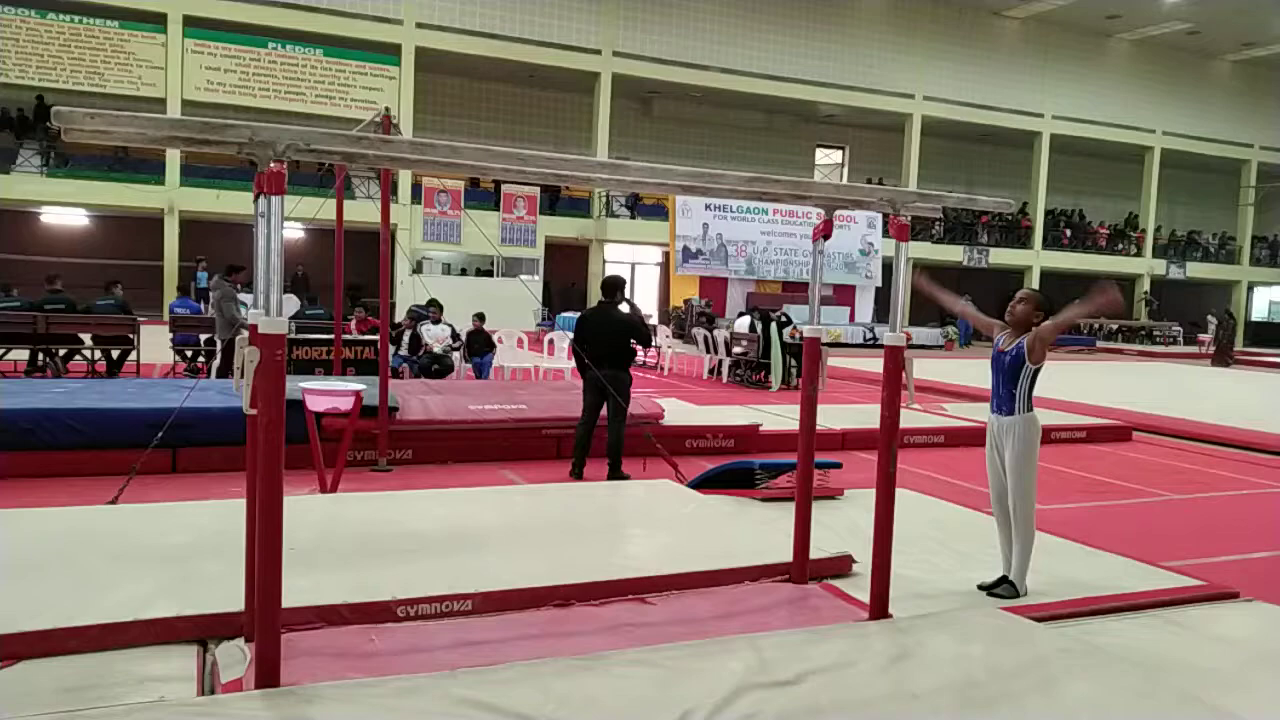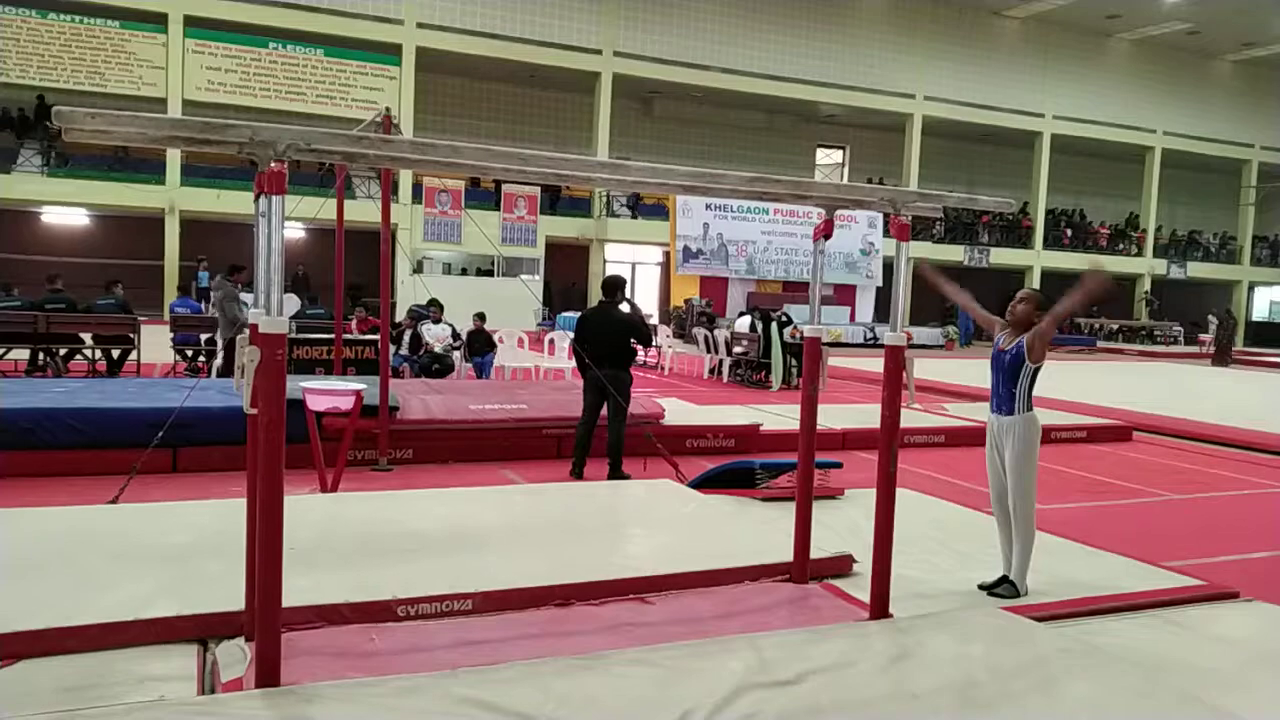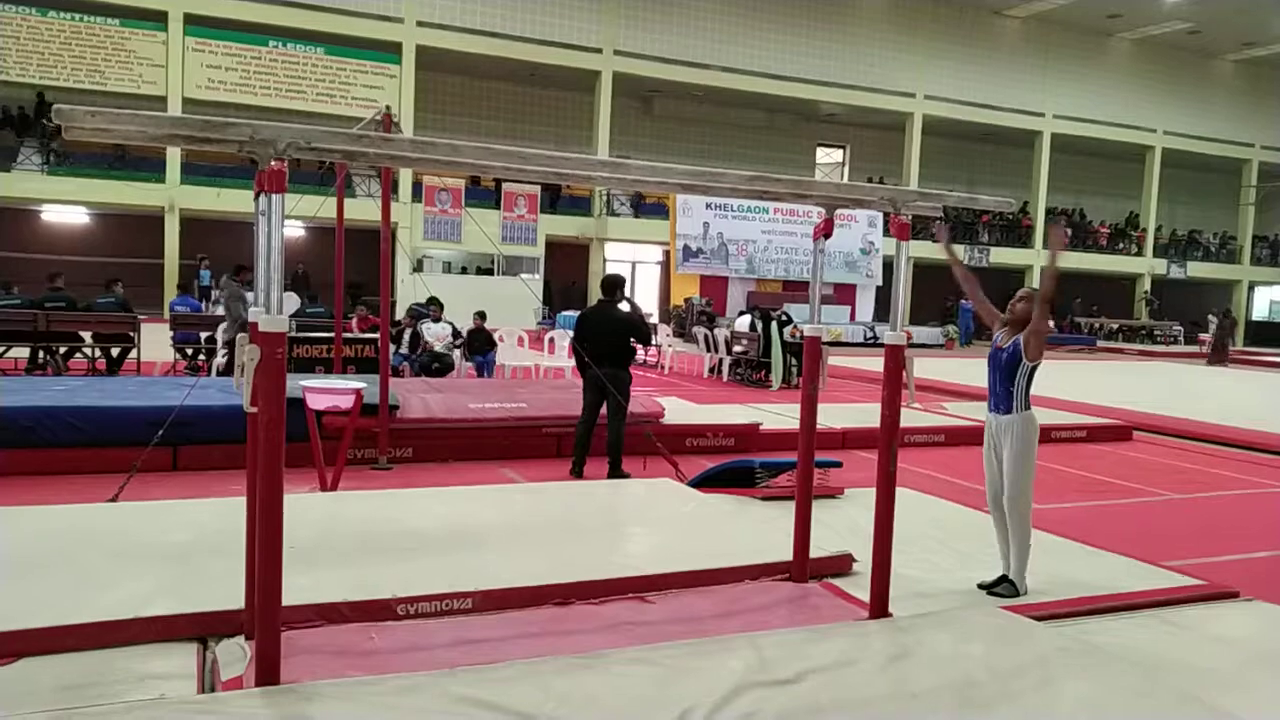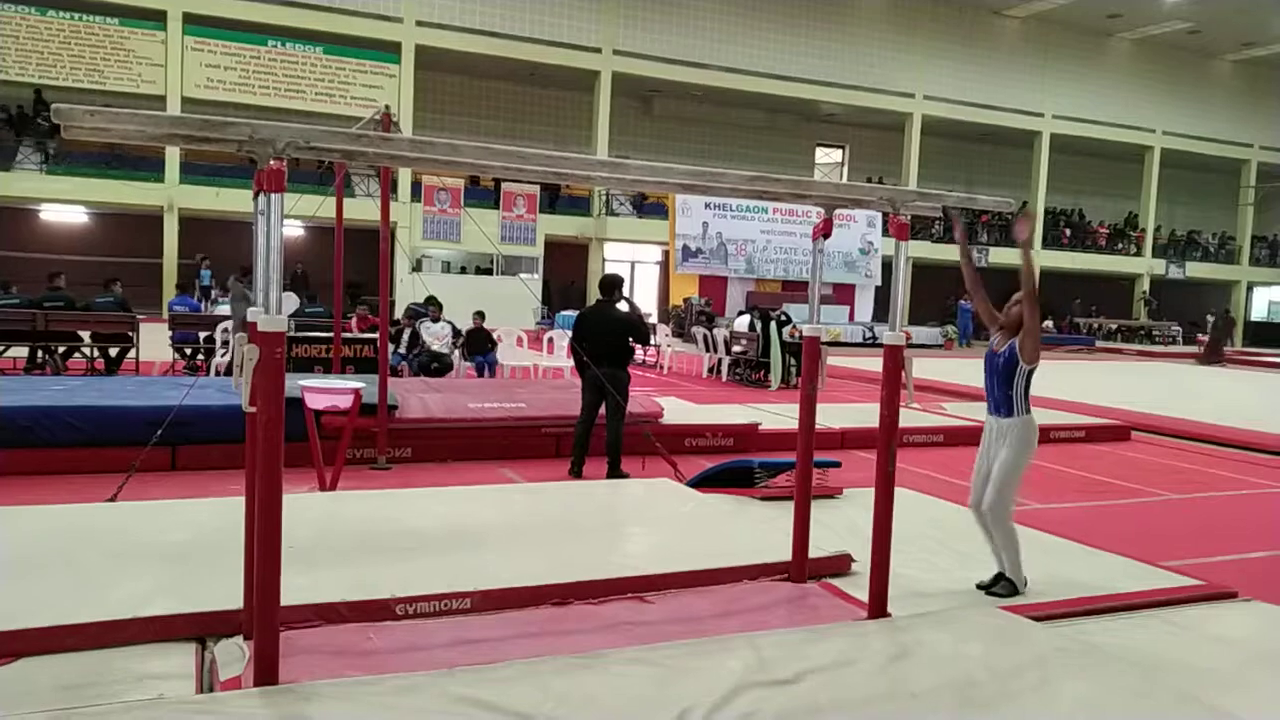
dt=0.1s
person 1, frame 1
left shoulder: (1036, 340)
right shoulder: (999, 333)
left elbow: (1063, 320)
right elbow: (964, 309)
left wrist: (1097, 304)
right wrist: (927, 286)
left hip: (1019, 427)
right hip: (995, 425)
left knee: (1019, 505)
right knee: (999, 504)
left ankle: (1018, 580)
right ankle: (1008, 573)
person 1, frame 2
left shoulder: (1035, 340)
right shoulder: (1000, 331)
left elbow: (1058, 314)
right elbow: (967, 302)
left wrist: (1087, 289)
right wrist: (933, 275)
left hip: (1019, 427)
right hip: (995, 425)
left knee: (1019, 506)
right knee: (999, 505)
left ankle: (1018, 580)
right ankle: (1009, 573)
person 1, frame 3
left shoulder: (1032, 338)
right shoulder: (1000, 329)
left elbow: (1044, 299)
right elbow: (972, 291)
left wrist: (1054, 255)
right wrist: (948, 249)
left hip: (1018, 426)
right hip: (994, 423)
left knee: (1015, 504)
right knee: (997, 503)
left ankle: (1017, 579)
right ankle: (1008, 571)
person 1, frame 4
left shoulder: (1027, 342)
right shoulder: (996, 332)
left elbow: (1031, 294)
right elbow: (974, 289)
left wrist: (1024, 248)
right wrist: (962, 244)
left hip: (1017, 430)
right hip: (993, 427)
left knee: (995, 504)
right knee: (979, 503)
left ankle: (1015, 577)
right ankle: (1004, 570)
person 2, frame 1
left shoulder: (587, 316)
right shoulder: (627, 318)
left elbow: (577, 347)
right elbow: (647, 341)
left wrist: (585, 373)
right wrist: (639, 317)
left hip: (593, 373)
right hip: (617, 375)
left knee: (586, 419)
right knee: (616, 422)
left ankle: (577, 467)
right ankle: (614, 471)
person 2, frame 2
left shoulder: (587, 316)
right shoulder: (627, 318)
left elbow: (578, 347)
right elbow: (647, 341)
left wrist: (585, 372)
right wrist: (639, 317)
left hip: (594, 373)
right hip: (618, 375)
left knee: (587, 419)
right knee: (616, 422)
left ankle: (577, 467)
right ankle: (615, 470)
person 2, frame 3
left shoulder: (587, 315)
right shoulder: (626, 317)
left elbow: (577, 346)
right elbow: (647, 340)
left wrist: (584, 371)
right wrist: (639, 316)
left hip: (593, 372)
right hip: (617, 374)
left knee: (586, 418)
right knee: (616, 421)
left ankle: (577, 466)
right ankle: (614, 470)
person 2, frame 4
left shoulder: (585, 315)
right shoulder: (624, 317)
left elbow: (576, 346)
right elbow: (645, 339)
left wrist: (583, 371)
right wrist: (638, 316)
left hip: (592, 372)
right hip: (616, 373)
left knee: (585, 418)
right knee: (614, 421)
left ankle: (576, 466)
right ankle: (613, 469)
